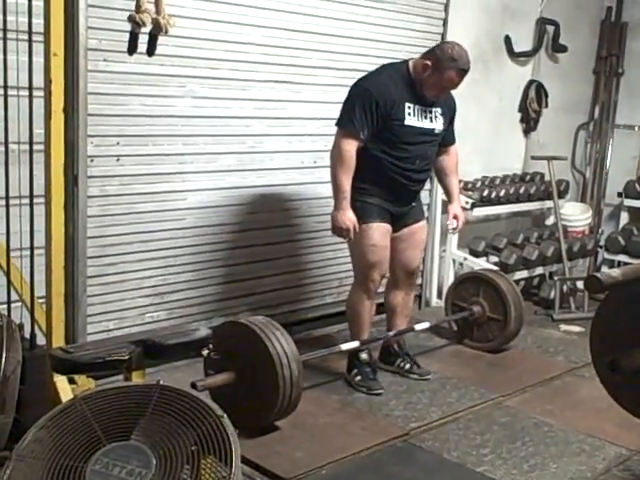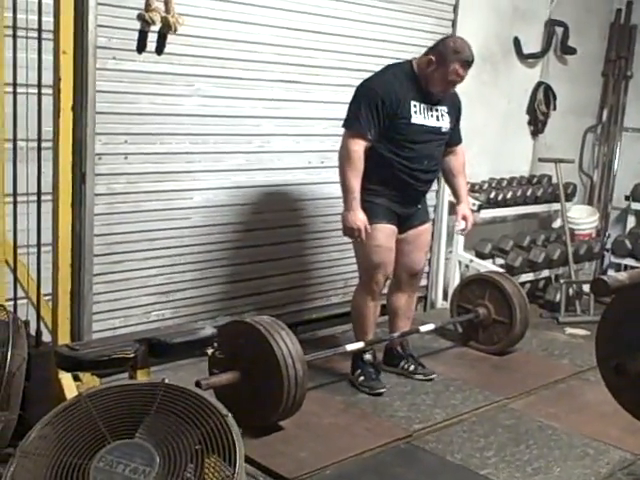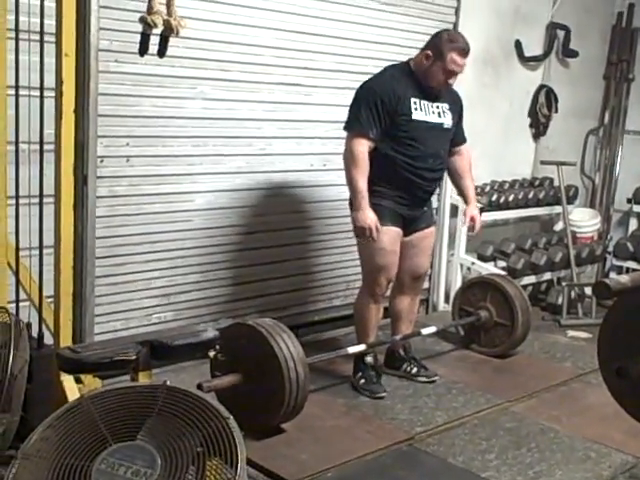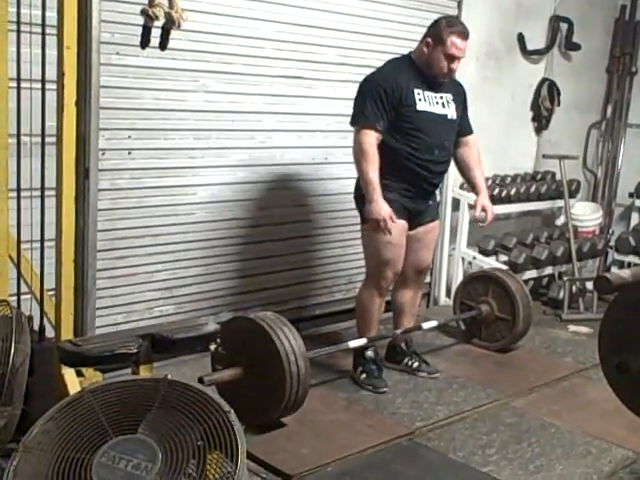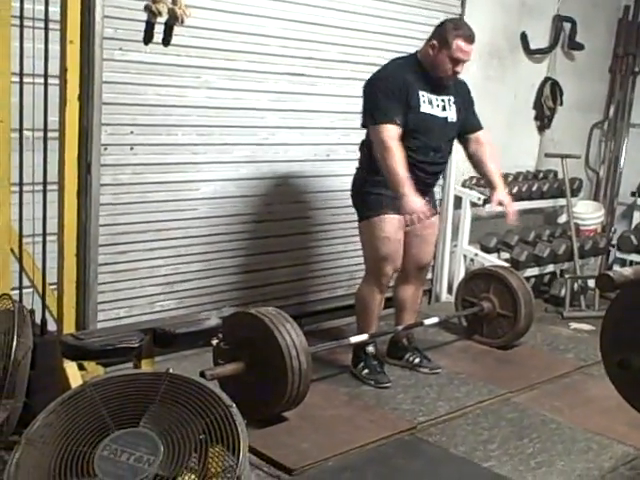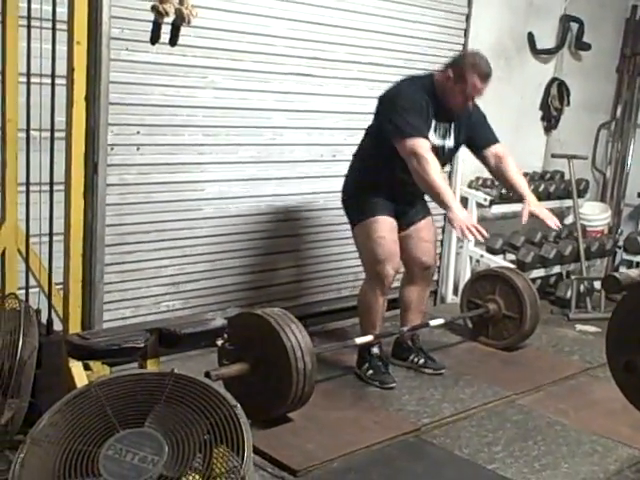
dt=0.2s
person 1, frame 1
left shoulder: (445, 102)
right shoulder: (376, 88)
left elbow: (446, 151)
right elbow: (345, 145)
left wrist: (454, 199)
right wrist: (342, 205)
left hip: (409, 202)
right hip: (369, 200)
left knee: (407, 274)
right knee: (370, 278)
left ankle: (394, 350)
right ankle: (359, 359)
person 1, frame 2
left shoulder: (450, 101)
right shoulder: (382, 88)
left elbow: (453, 152)
right elbow: (353, 146)
left wrist: (462, 199)
right wrist: (352, 206)
left hip: (415, 204)
right hip: (376, 201)
left knee: (410, 277)
right knee: (375, 279)
left ankle: (397, 352)
right ankle: (362, 360)
person 1, frame 3
left shoulder: (451, 99)
right shoulder: (382, 88)
left elbow: (458, 152)
right elbow: (357, 148)
left wrist: (470, 200)
right wrist: (362, 205)
left hip: (421, 205)
right hip: (382, 203)
left knee: (413, 280)
right knee: (378, 283)
left ankle: (399, 354)
right ankle: (363, 363)
person 1, frame 4
left shoulder: (454, 90)
right shoulder: (386, 81)
left elbow: (465, 144)
right elbow: (366, 142)
left wrist: (481, 191)
right wrist: (375, 199)
left hip: (426, 198)
right hip: (388, 198)
left knee: (415, 274)
right knee: (382, 276)
left ankle: (400, 349)
right ankle: (363, 356)
person 1, frame 5
left shoulder: (457, 90)
right shoulder: (392, 79)
left elbow: (476, 141)
right elbow: (386, 140)
left wrist: (498, 187)
right wrist: (406, 194)
left hip: (422, 193)
right hip: (380, 191)
left knee: (418, 267)
right knee: (383, 271)
left ankle: (401, 345)
right ankle: (363, 352)
person 1, frame 6
left shoulder: (467, 110)
right shoulder: (407, 98)
left elbow: (497, 156)
right elbow: (419, 157)
left wrist: (528, 198)
right wrist: (453, 208)
left hip: (409, 197)
right hip: (370, 194)
left knee: (423, 265)
right knee: (384, 271)
left ankle: (406, 346)
right ankle: (368, 354)
